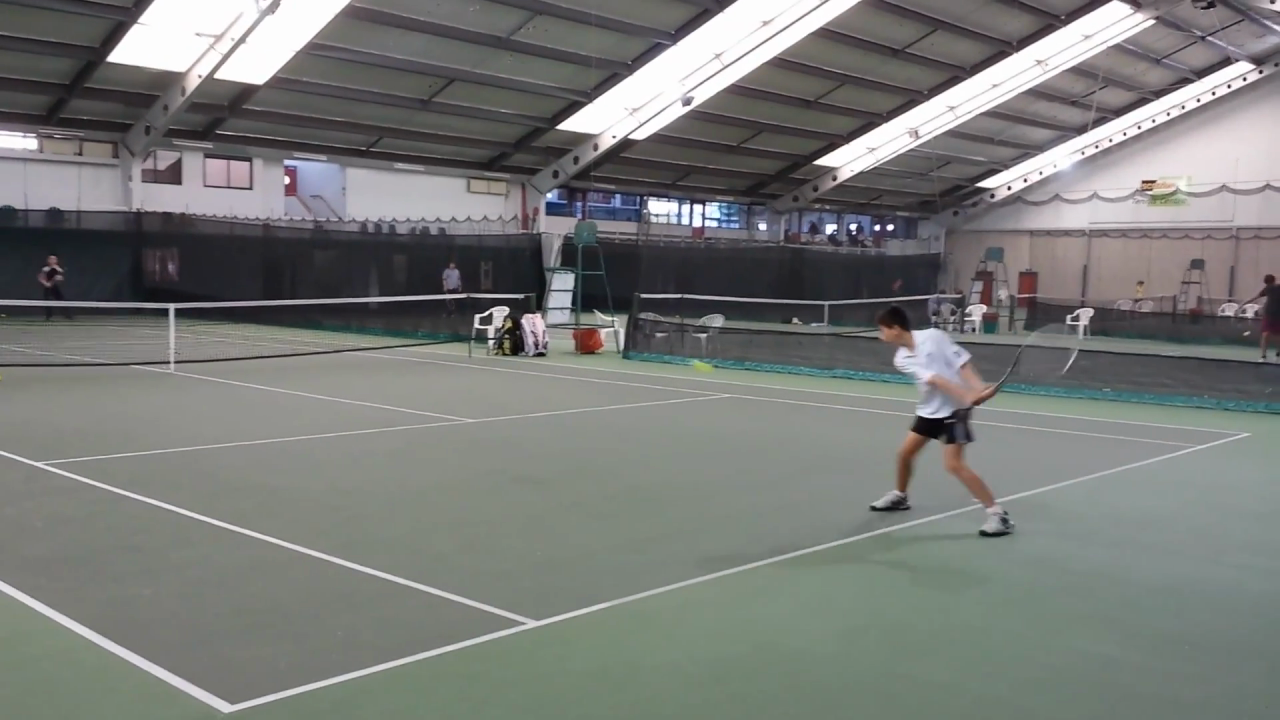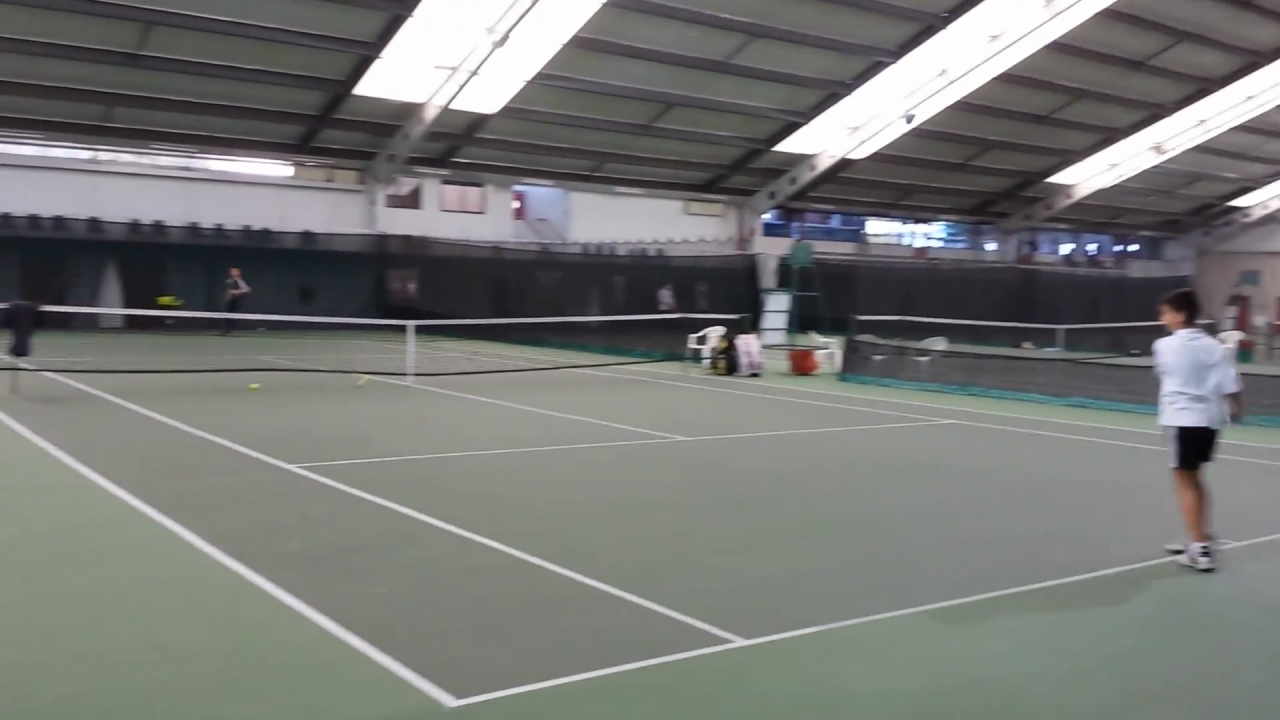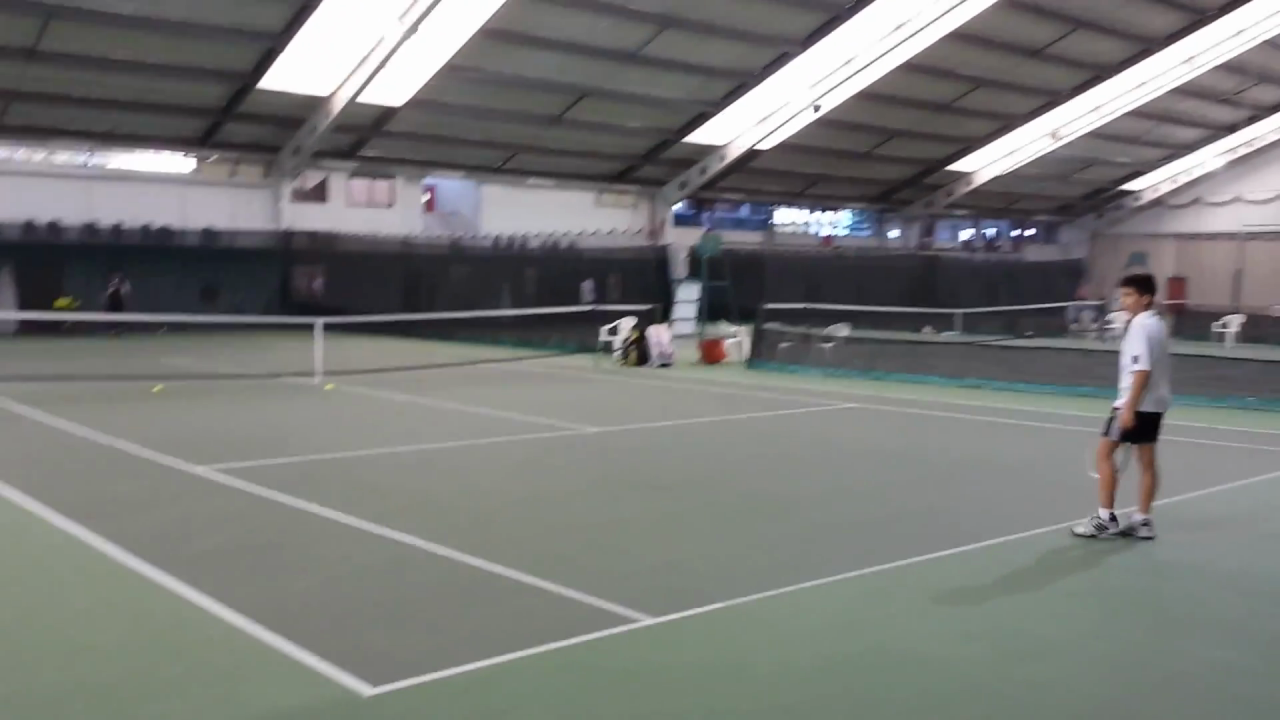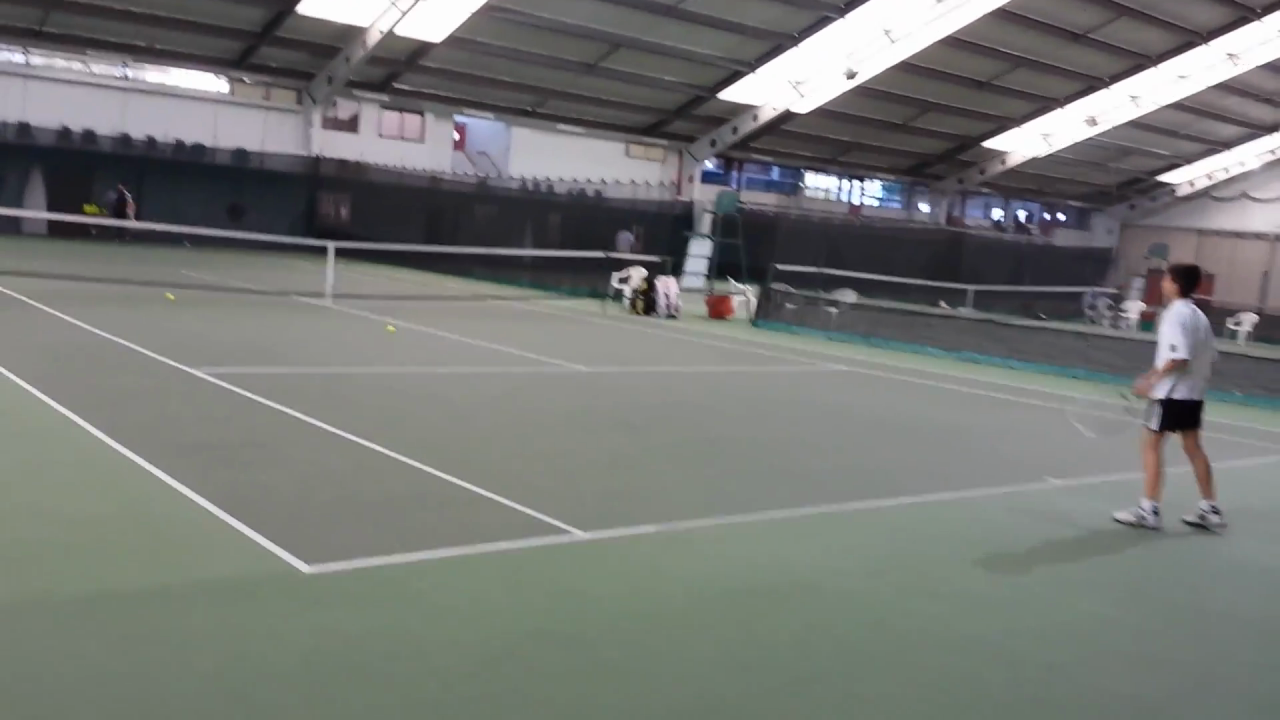
dt=1s
person 1, frame 1
left shoulder: (933, 338)
right shoulder: (901, 358)
left elbow: (962, 363)
right elbow: (932, 380)
left wrist: (978, 388)
right wrist: (964, 395)
left hip: (955, 408)
right hip: (929, 409)
left knee: (954, 464)
right knee: (905, 452)
left ankle: (997, 515)
right ankle: (899, 496)
person 1, frame 2
left shoulder: (1163, 346)
right shoulder: (1215, 347)
right elbow: (1232, 388)
right wrist: (1234, 411)
left hip: (1181, 421)
right hip: (1209, 421)
left knee: (1184, 484)
right knee: (1193, 480)
left ankle: (1200, 551)
right ankle: (1198, 540)
person 1, frame 3
left shoulder: (1140, 326)
right shoulder: (1158, 325)
left elbow: (1141, 370)
left wrist: (1129, 406)
left hip: (1136, 404)
right hip: (1155, 403)
left knee: (1104, 453)
right knee: (1146, 460)
left ankle: (1104, 517)
right ankle: (1143, 520)
person 1, frame 4
left shoulder: (1174, 315)
right shoulder: (1199, 316)
left elbow: (1179, 357)
right elbow: (1209, 357)
left wrist: (1149, 380)
left hip: (1171, 392)
right hip: (1193, 392)
left knee: (1152, 445)
right knee: (1193, 448)
left ankle: (1148, 510)
right ankle: (1210, 509)
